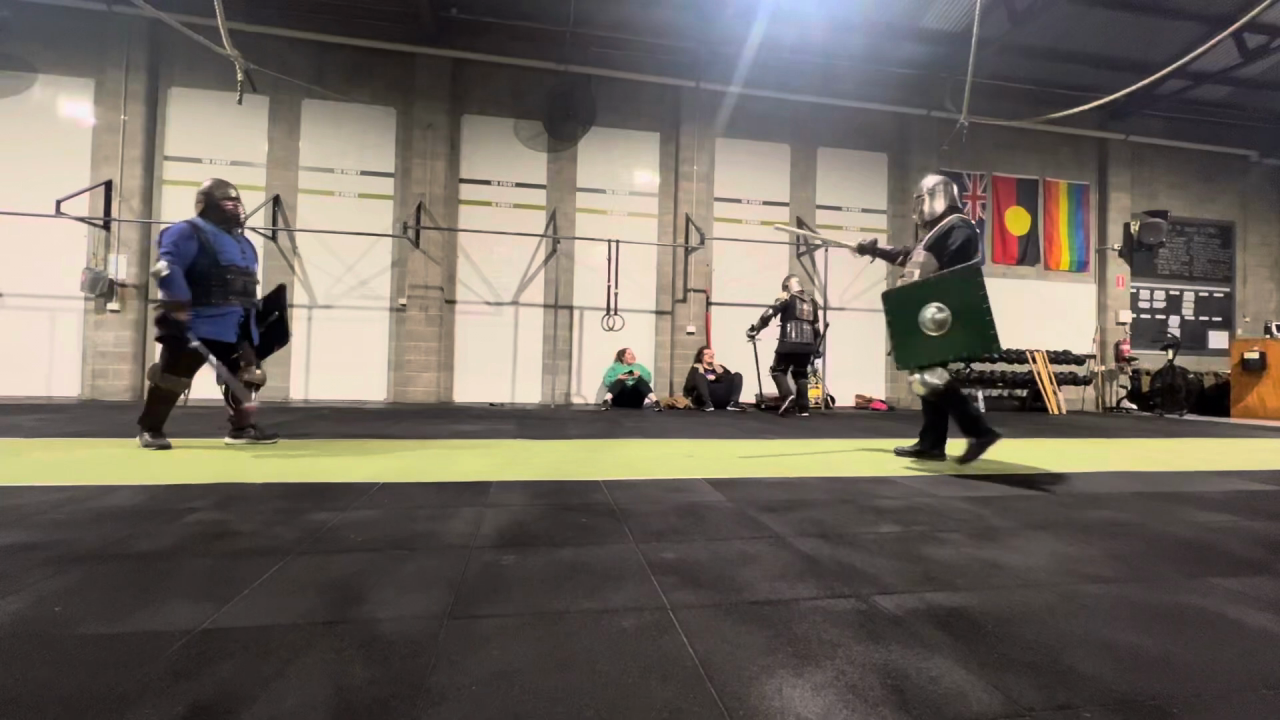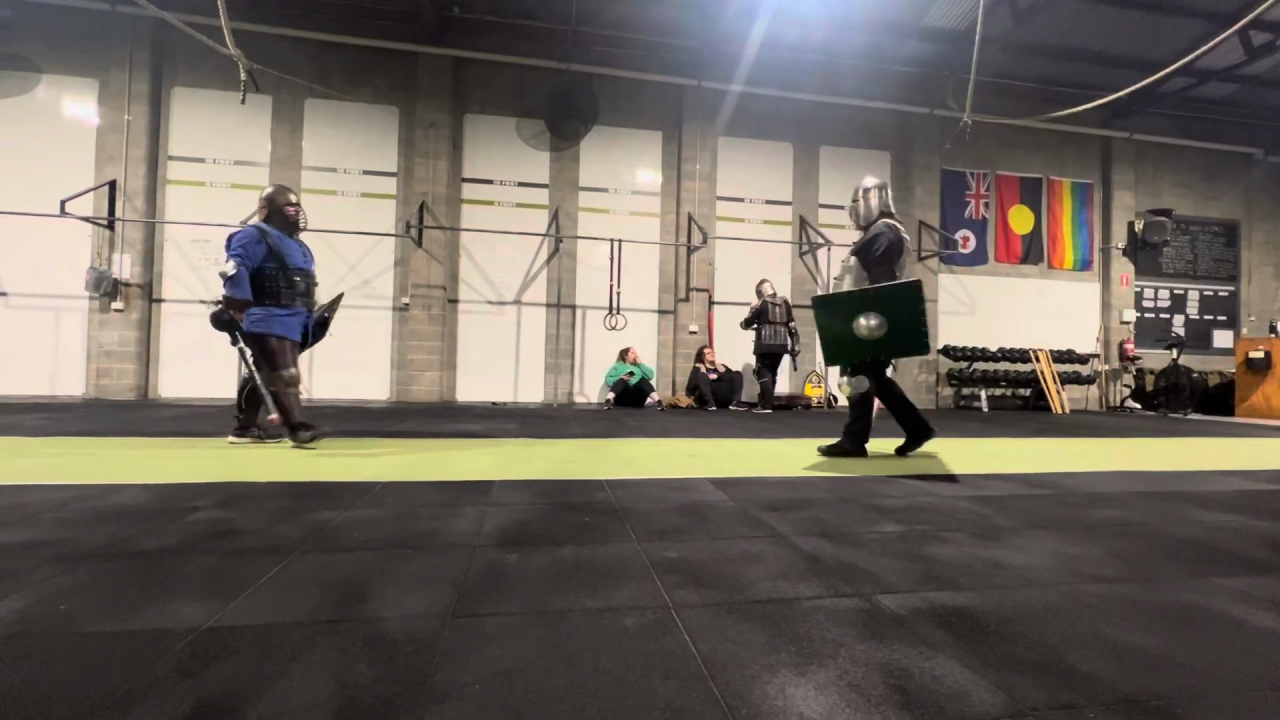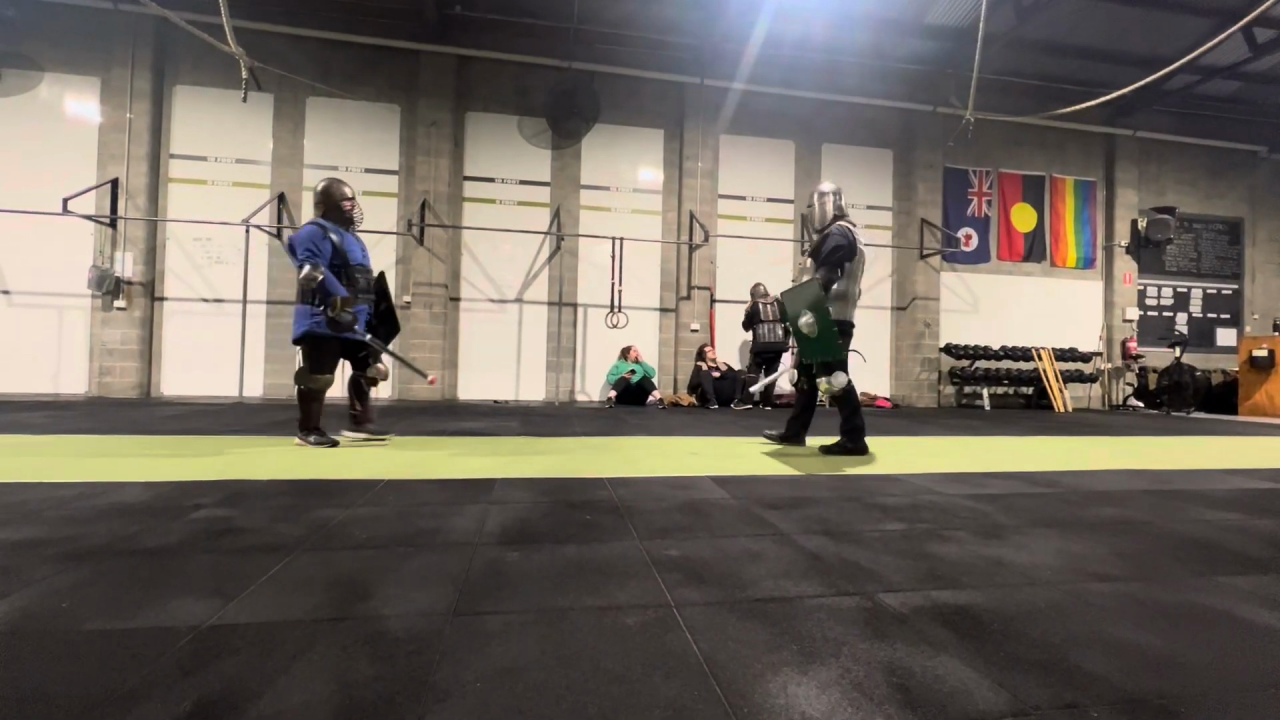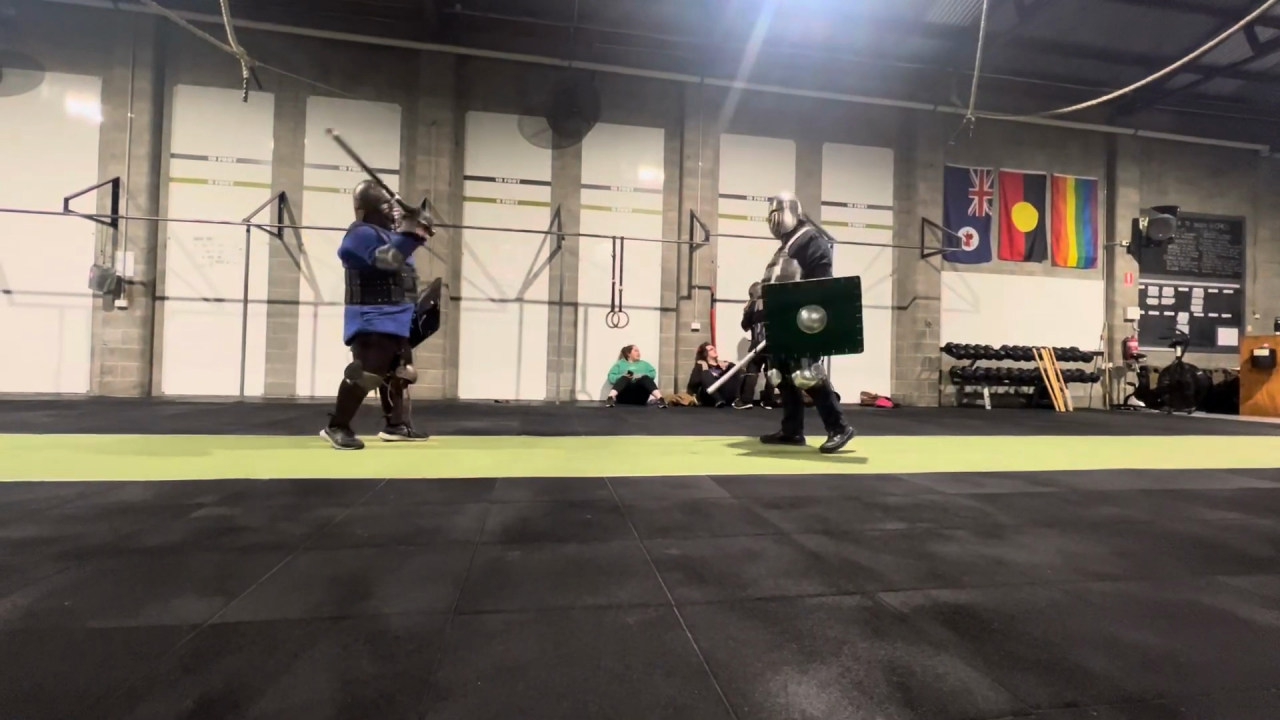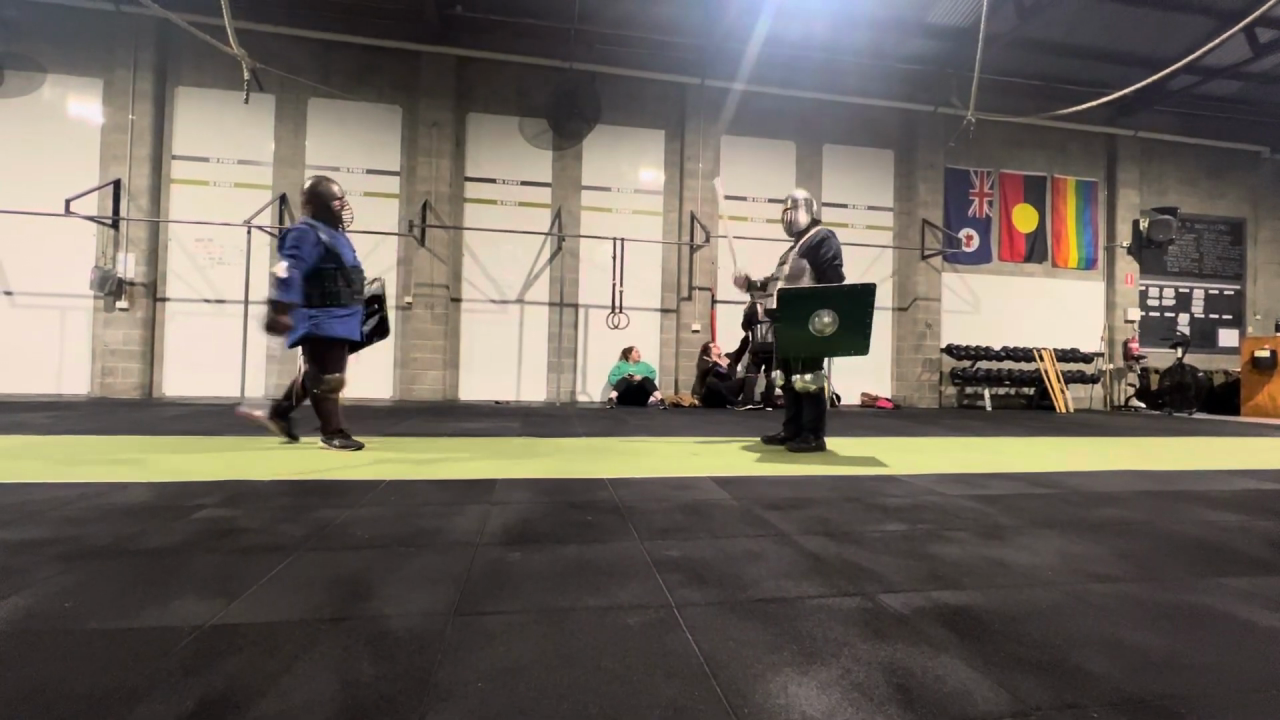
dt=0.7s
person 1, frame 1
left shoulder: (959, 227)
right shoulder: (939, 230)
right elbow: (908, 256)
right wrist: (875, 249)
left knee: (930, 375)
right knee: (931, 377)
left ankle: (980, 431)
right ankle: (931, 443)
person 1, frame 2
left shoulder: (883, 231)
right shoulder: (882, 232)
left elbow: (882, 279)
right elbow: (891, 279)
left knee: (858, 377)
right knee: (876, 378)
left ankle: (854, 441)
right ankle: (917, 429)
person 1, frame 3
left shoulder: (838, 234)
right shoulder: (835, 236)
left elbow: (826, 277)
left hip: (829, 320)
left knee: (834, 376)
right knee: (805, 375)
left ankle: (854, 438)
right ankle: (795, 431)
person 1, frame 4
left shoulder: (811, 238)
right shoulder: (783, 248)
left elbow: (821, 278)
right wrist: (762, 317)
right knee: (784, 377)
left ankle: (838, 427)
right ankle: (792, 430)
person 1, frame 5
left shoulder: (822, 238)
right shoulder: (795, 247)
left elbow: (833, 278)
right elbow: (782, 281)
right wrist: (752, 284)
left knee: (808, 376)
right knee: (788, 377)
left ankle: (814, 436)
right ankle: (792, 430)
person 2, frame 1
left shoulder: (240, 240)
right shoulder: (190, 233)
left elbow: (247, 282)
right elbow: (168, 268)
left wrist: (252, 314)
right wrist: (176, 305)
left hip: (234, 322)
right hip: (198, 319)
left knee: (246, 373)
right knee: (174, 373)
left ankle: (242, 428)
right ankle: (149, 429)
person 2, frame 2
left shoulder: (296, 244)
right shoulder: (255, 236)
left elbow: (302, 285)
right elbow: (235, 269)
left wrist: (309, 318)
right wrist: (235, 305)
left hip: (291, 321)
right hip: (269, 319)
left knee: (263, 373)
right knee: (283, 372)
left ankle: (245, 428)
right ankle: (297, 427)
person 2, frame 3
left shoulder: (348, 235)
right shoulder: (314, 233)
left elbow: (361, 277)
right elbow: (314, 273)
left wrist: (365, 309)
right wrist: (341, 303)
left hip: (354, 319)
right hip: (323, 318)
left knee: (368, 367)
right knee: (317, 374)
left ankle: (360, 422)
right ankle: (309, 430)
person 2, frame 4
left shoulder: (385, 234)
right shoulder: (362, 234)
left elbow: (397, 272)
right elbow: (388, 258)
right wrist: (412, 232)
left hip: (395, 317)
right hip: (373, 317)
left knee: (399, 372)
right knee: (366, 372)
left ankle: (397, 425)
right ankle: (337, 426)
person 2, frame 5
left shoulder: (332, 234)
right shoulder: (308, 234)
right elbow: (289, 271)
left wrist: (361, 306)
right wrist: (282, 309)
left hip: (336, 319)
right hip: (323, 320)
left knee: (318, 374)
right knee: (328, 376)
left ankle: (278, 414)
right ankle: (333, 434)
